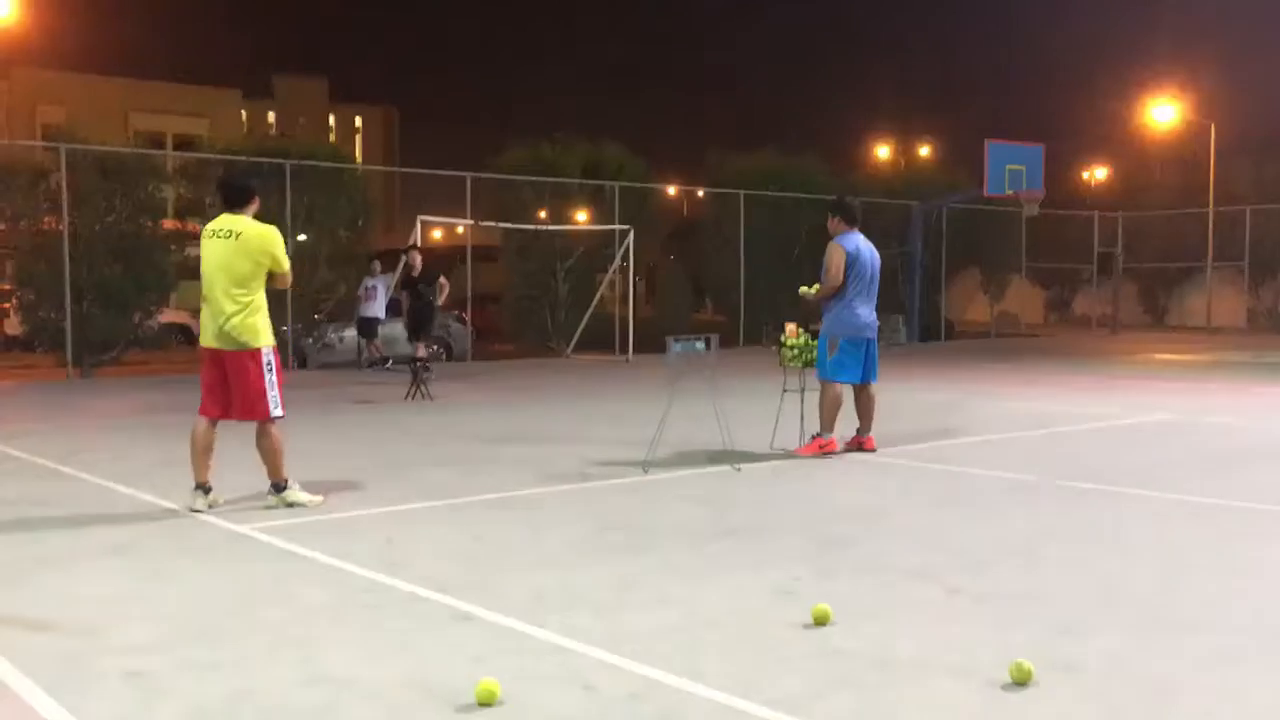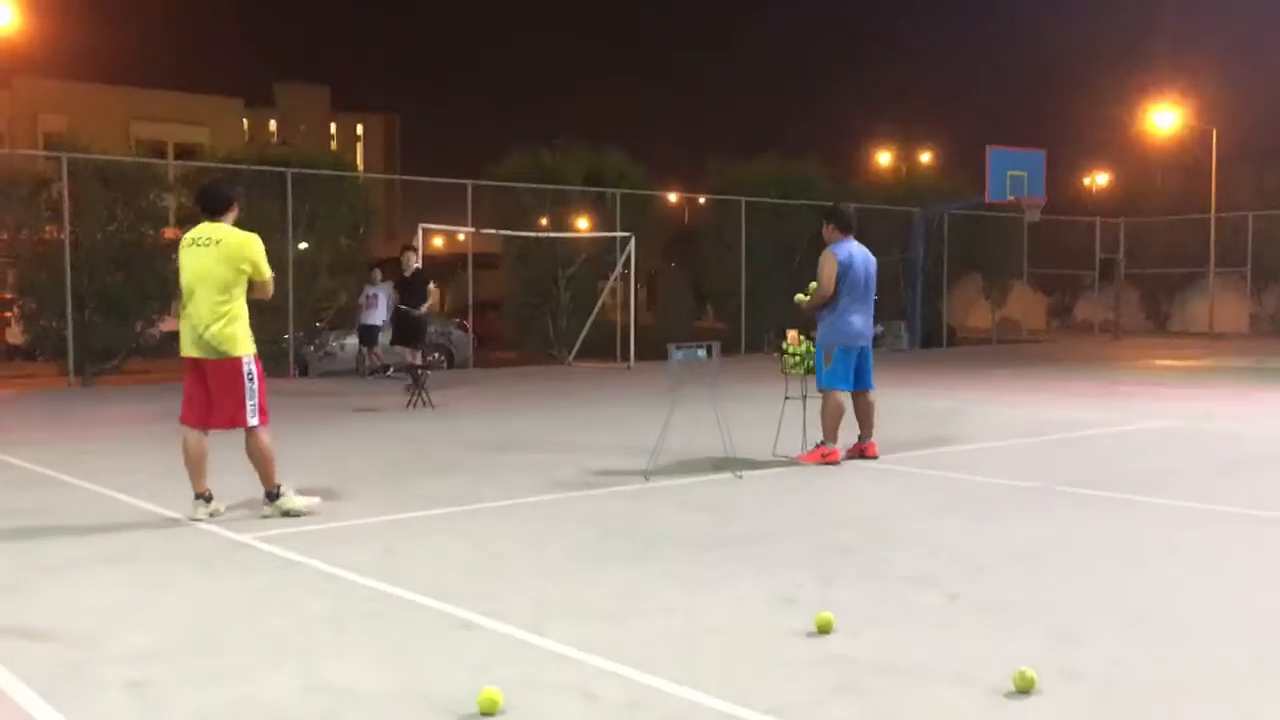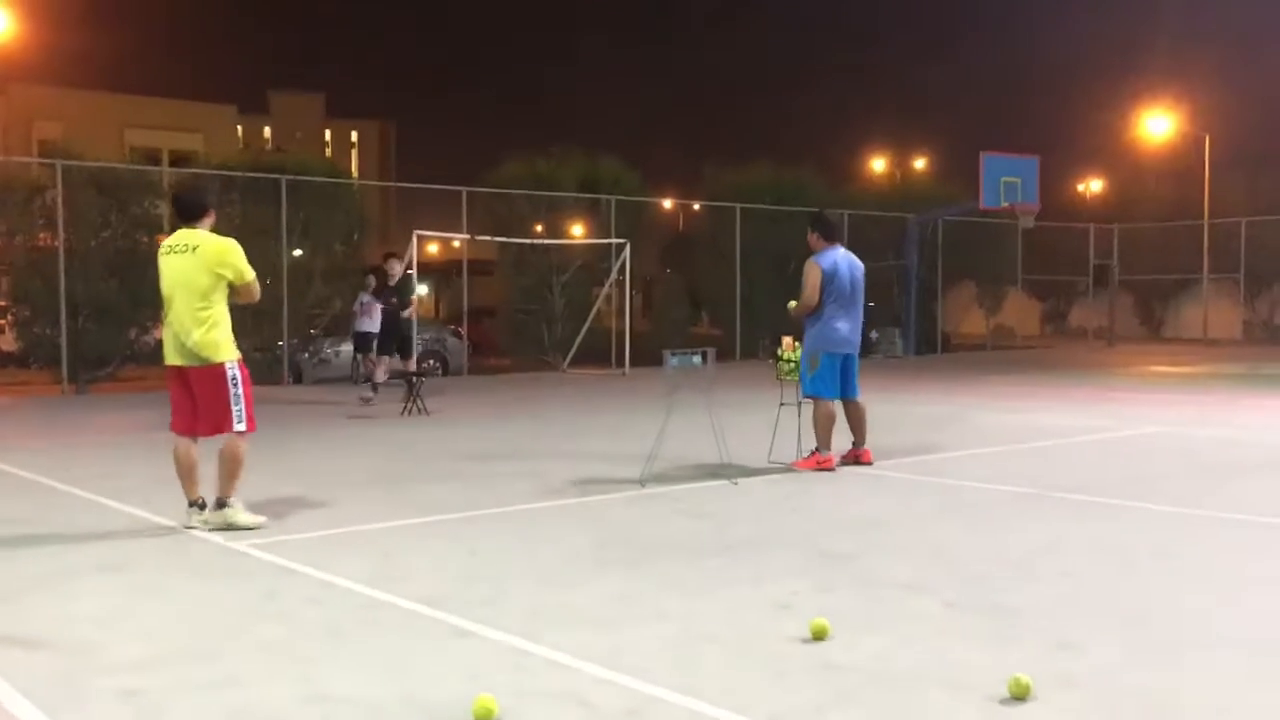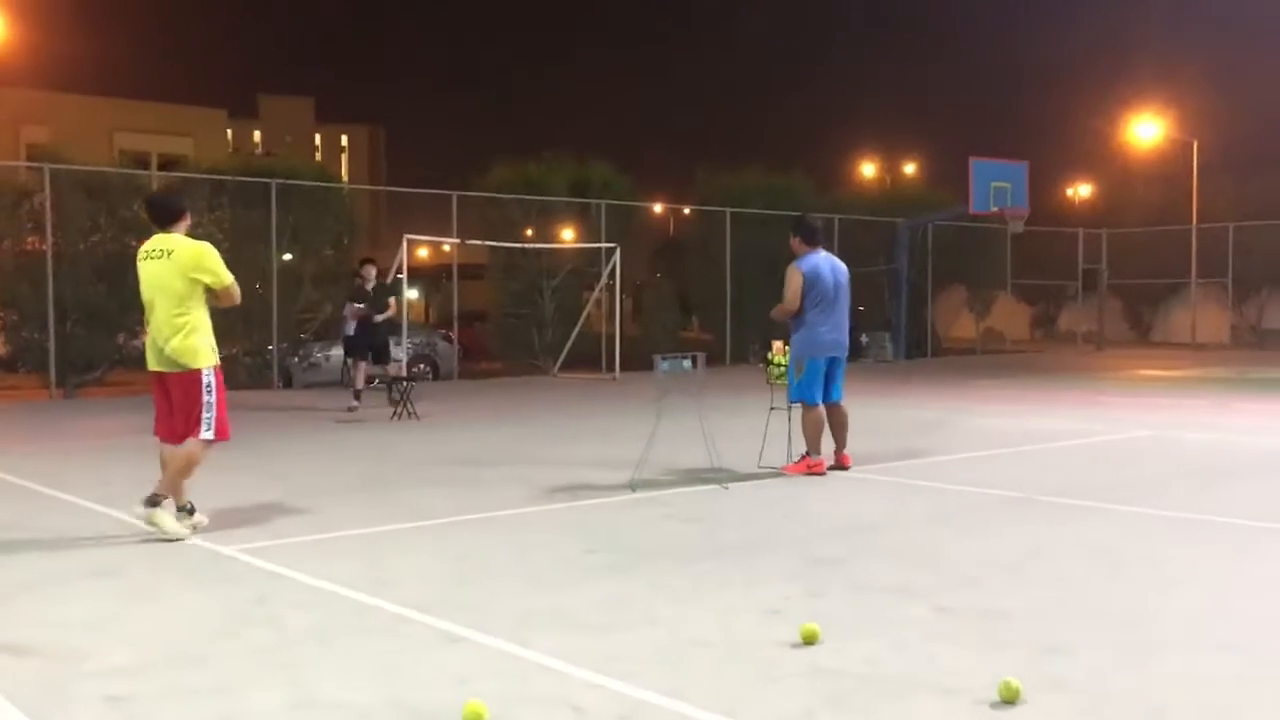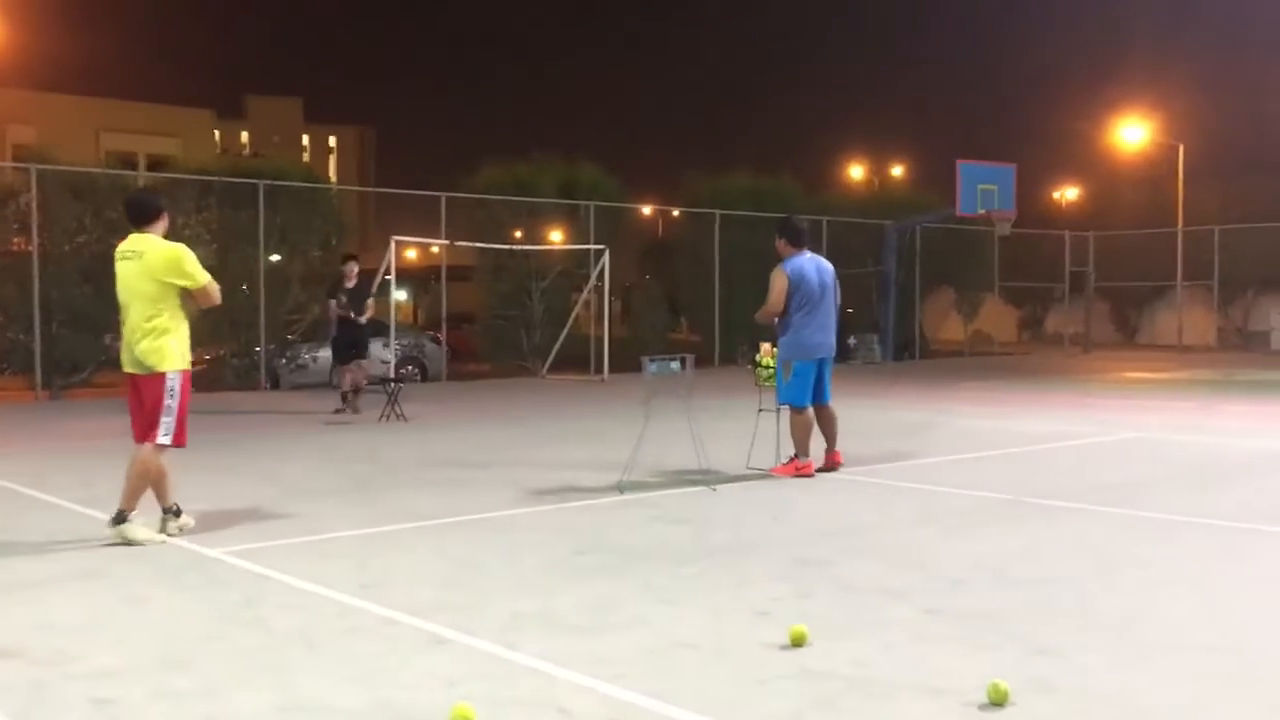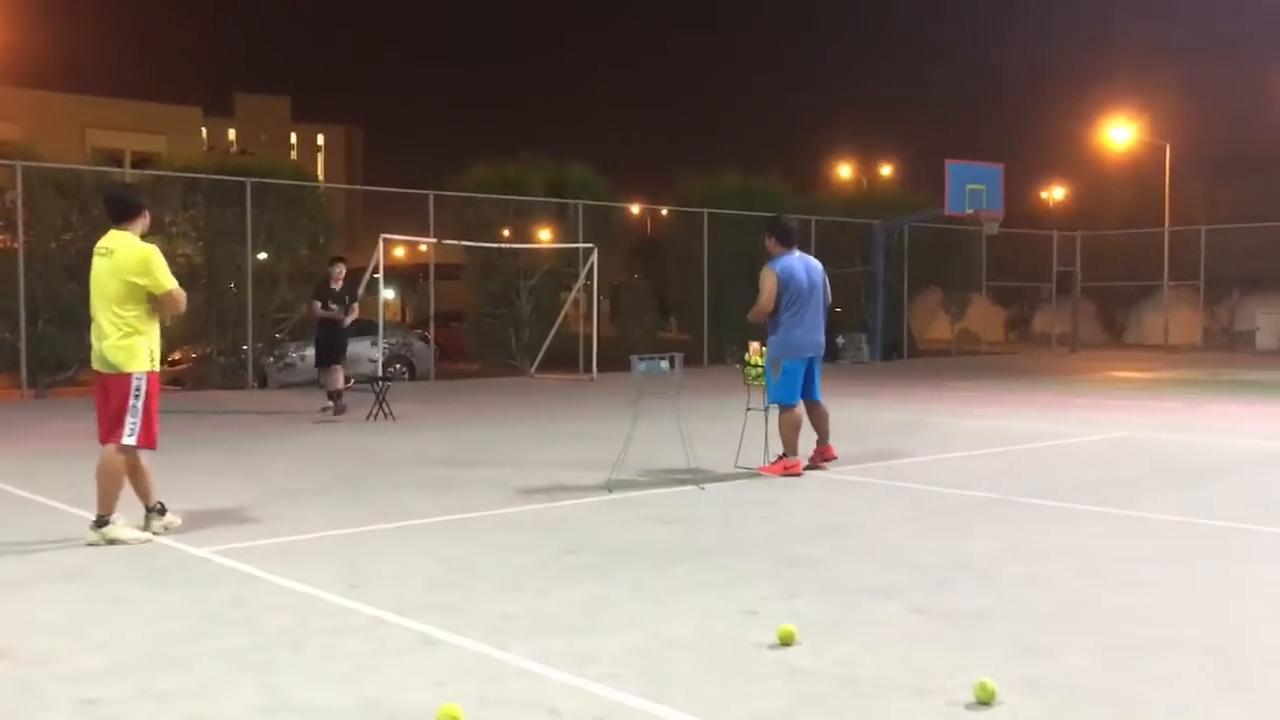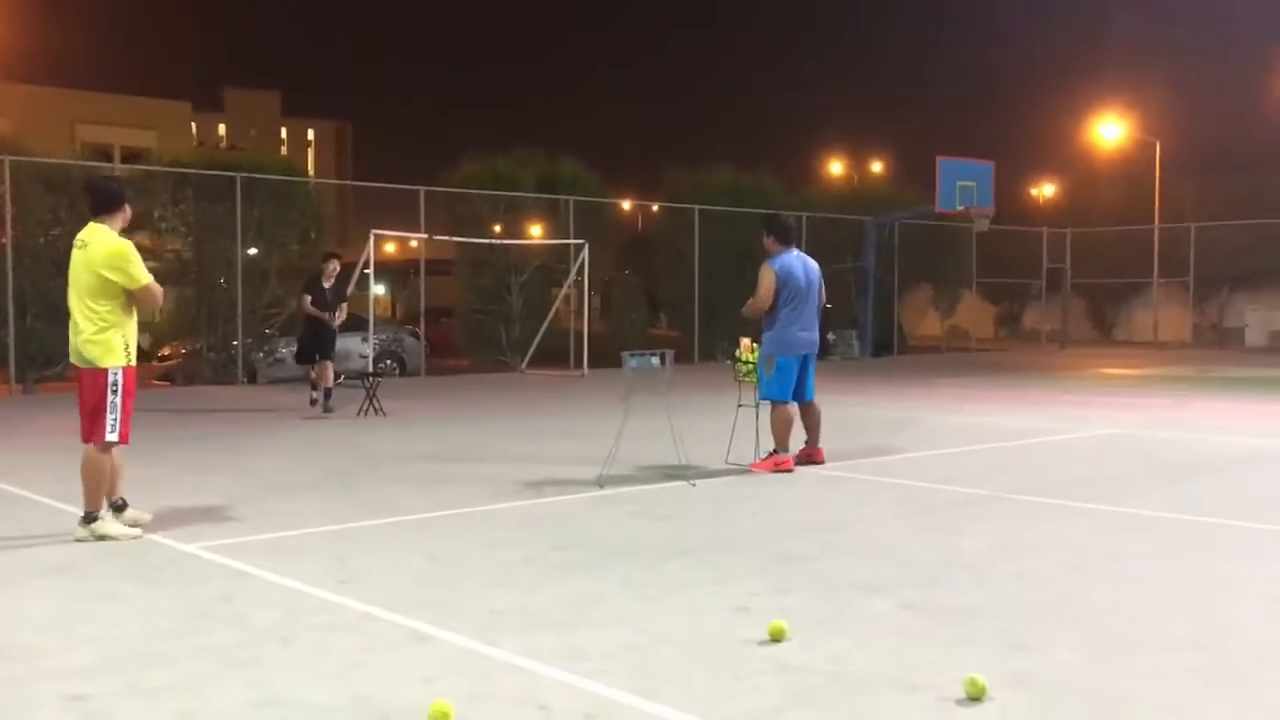
dt=0.2s
person 1, frame 1
left shoulder: (209, 231)
right shoulder: (265, 234)
right elbow: (284, 281)
left wrist: (253, 277)
left hip: (212, 336)
right hip: (250, 336)
left knee: (207, 414)
right knee: (268, 416)
left ankle: (201, 489)
right ankle: (280, 487)
person 1, frame 2
left shoulder: (187, 242)
right shoulder: (245, 241)
right elbow: (265, 290)
left wrist: (232, 285)
left hip: (193, 345)
right hip: (231, 345)
left knee: (194, 424)
right knee: (254, 423)
left ankle: (201, 499)
right ankle: (275, 495)
person 1, frame 3
left shoulder: (166, 248)
right shoulder: (223, 247)
right elbow: (252, 294)
left wrist: (213, 290)
left hip: (176, 352)
right hip: (215, 351)
left knee: (185, 432)
right knee: (237, 428)
left ankle: (195, 506)
right ankle: (225, 504)
person 1, frame 4
left shoulder: (144, 253)
right shoulder: (198, 251)
right elbow: (233, 297)
left wrist: (197, 294)
left hip: (158, 357)
right hip: (193, 356)
left knee: (170, 437)
right knee: (202, 436)
left ankle: (183, 510)
right ankle: (158, 502)
person 1, frame 5
left shoulder: (123, 252)
right shoulder: (172, 253)
right elbow: (212, 297)
left wrist: (175, 294)
left hip: (135, 358)
right hip: (164, 359)
left knee: (150, 440)
right knee: (156, 441)
left ankle: (171, 513)
right ankle: (123, 517)
person 1, frame 6
left shoulder: (103, 248)
right shoulder: (143, 253)
right elbow: (177, 304)
left wrist: (150, 298)
right wrist: (159, 298)
left hip: (107, 356)
right hip: (132, 359)
left knee: (123, 441)
right knee: (122, 442)
left ankle: (155, 510)
right ankle: (104, 522)
person 1, frame 7
left shoulder: (84, 240)
right shoulder: (117, 248)
right elbow: (154, 299)
left wrist: (130, 289)
right wrist: (145, 287)
left hip: (87, 349)
right hip: (109, 353)
left knee: (100, 438)
right knee: (103, 439)
left ankle: (117, 505)
right ankle: (93, 519)
person 2, frame 1
left shoulder: (838, 245)
right shoulder: (870, 247)
left elbow: (834, 281)
left wrist: (815, 296)
right wrist: (823, 293)
left hip: (841, 324)
right hip: (866, 323)
left knee: (831, 380)
right knee: (863, 382)
left ankle: (826, 439)
right ankle: (864, 437)
person 2, frame 2
left shoulder: (832, 254)
right shoulder: (867, 255)
left elbow: (826, 291)
left wrist: (808, 304)
left hip: (836, 332)
right hip: (862, 330)
left knee: (832, 389)
right knee: (861, 389)
left ankle: (829, 448)
right ankle: (866, 443)
person 2, frame 3
left shoulder: (817, 262)
right shoulder: (855, 261)
left elbow: (810, 300)
left wrist: (794, 312)
left hip: (823, 339)
right hip: (850, 338)
left knee: (822, 397)
right knee: (850, 396)
left ankle: (823, 455)
right ankle: (860, 450)
person 2, frame 4
left shoulder: (799, 268)
right shoulder: (839, 265)
left elbow: (790, 306)
left wrist: (774, 314)
left hip: (810, 344)
right hip: (837, 342)
left knee: (810, 402)
right knee: (833, 400)
left ankle: (814, 459)
right ankle: (841, 454)
person 2, frame 5
left shoulder: (784, 270)
right shoulder: (826, 266)
left elbow: (773, 309)
right elbow: (836, 302)
left wrist: (760, 317)
left hip: (798, 346)
right hip: (824, 344)
left knee: (799, 404)
right knee: (822, 401)
left ankle: (802, 461)
right ankle: (832, 453)
person 2, frame 6
left shoulder: (773, 269)
right shoulder: (816, 264)
left elbow: (764, 308)
right elbow: (827, 300)
left wrist: (751, 317)
left hip: (786, 345)
right hip: (814, 342)
left knee: (787, 403)
right knee: (812, 398)
left ankle: (790, 460)
right ankle: (824, 447)
person 2, frame 7
left shoulder: (772, 267)
right shoulder: (811, 264)
left elbow: (762, 304)
right elbow: (821, 300)
left wrist: (746, 310)
left hip: (781, 342)
right hip: (808, 340)
left knee: (779, 400)
right knee: (805, 398)
left ankle: (781, 456)
right ankle: (813, 449)
